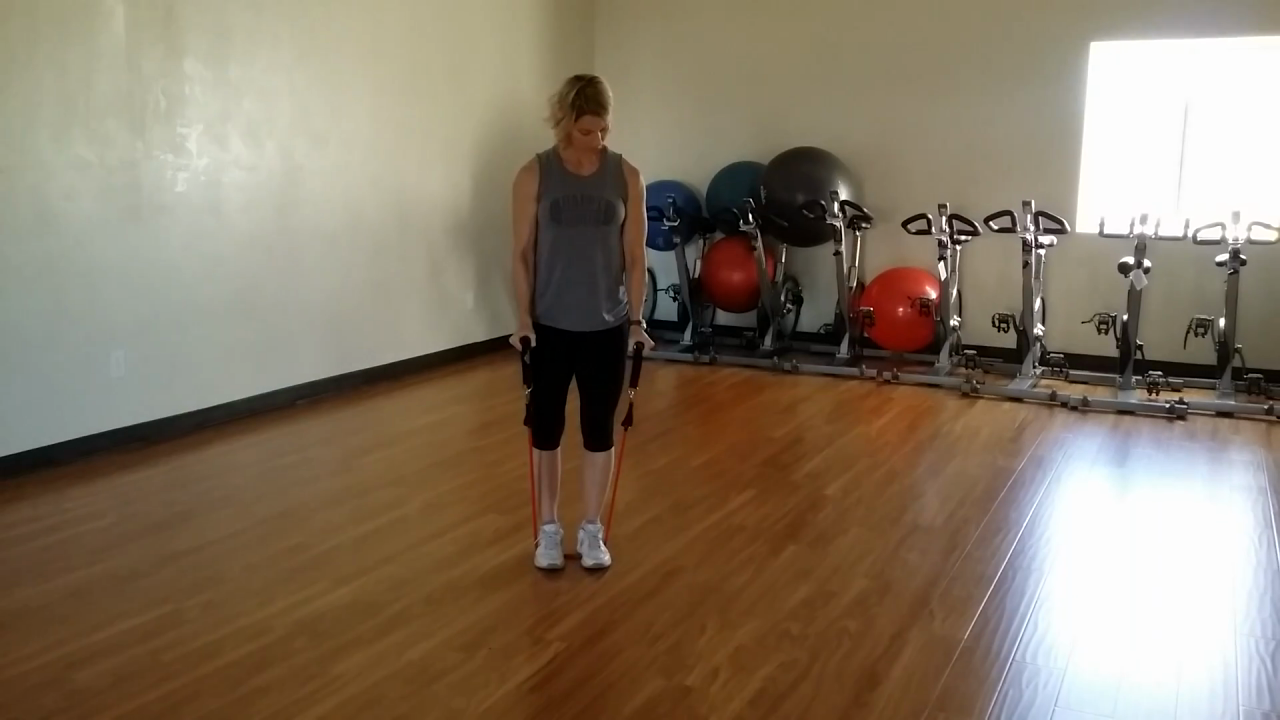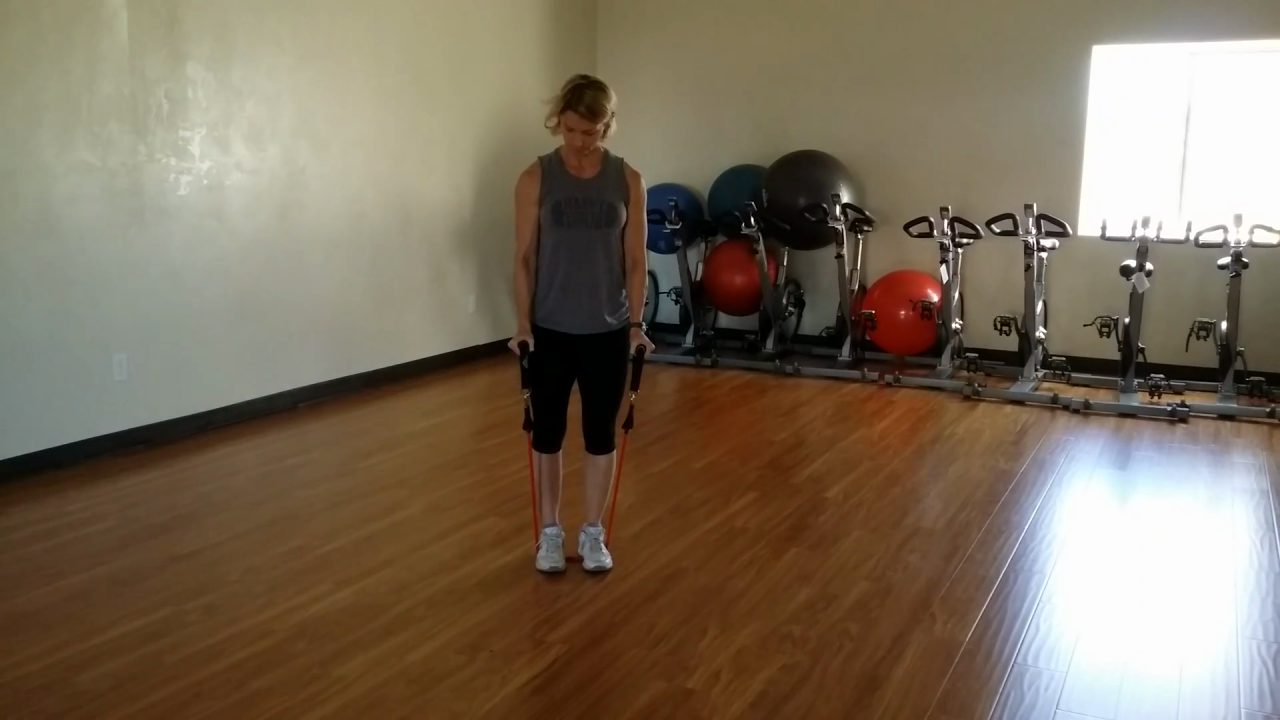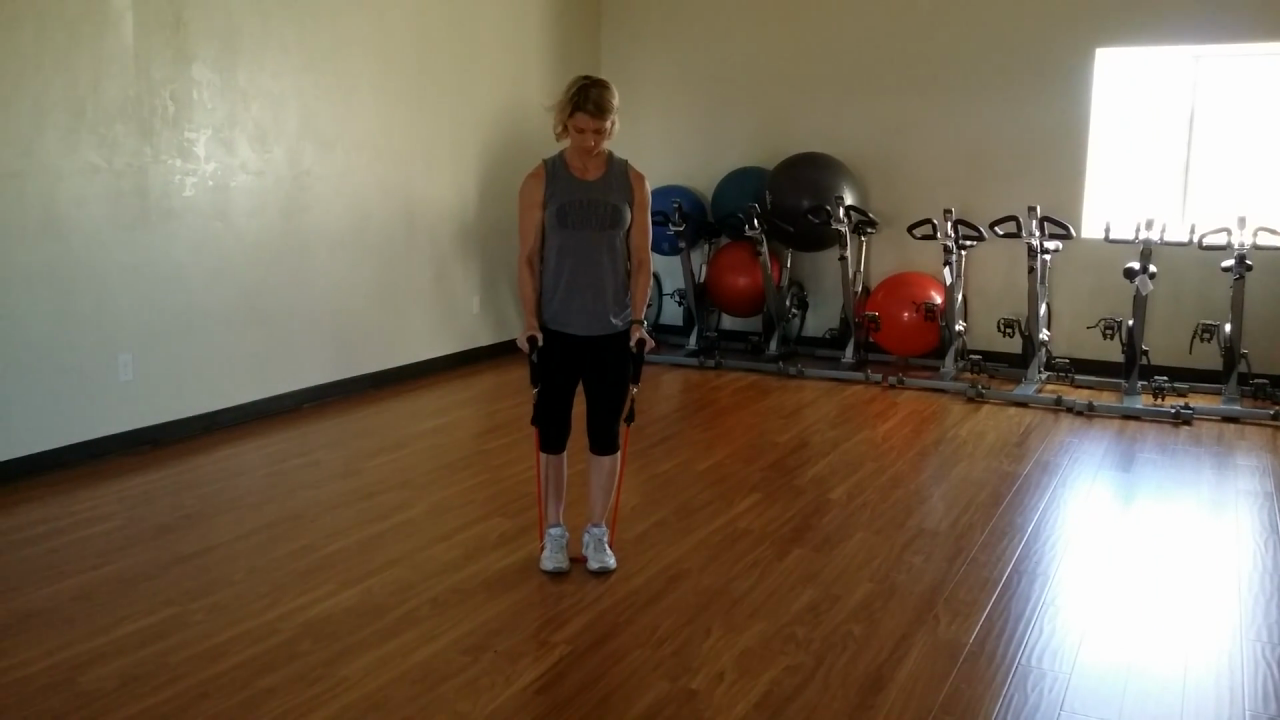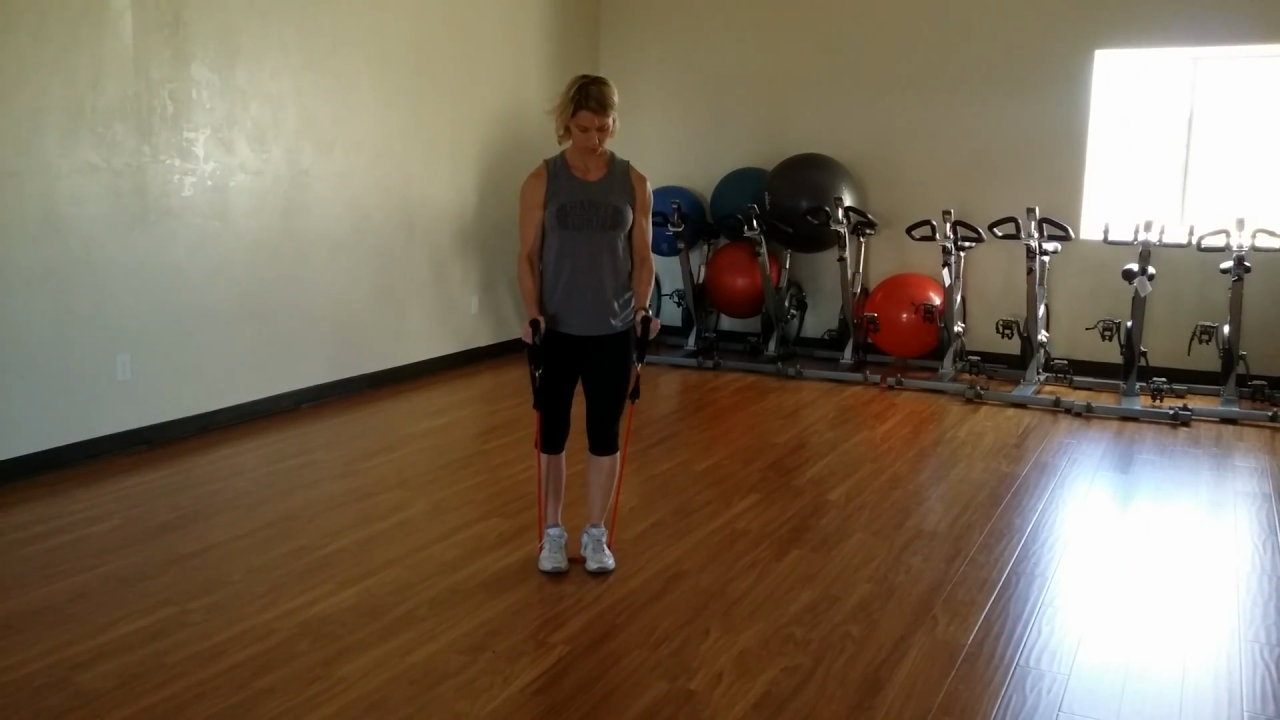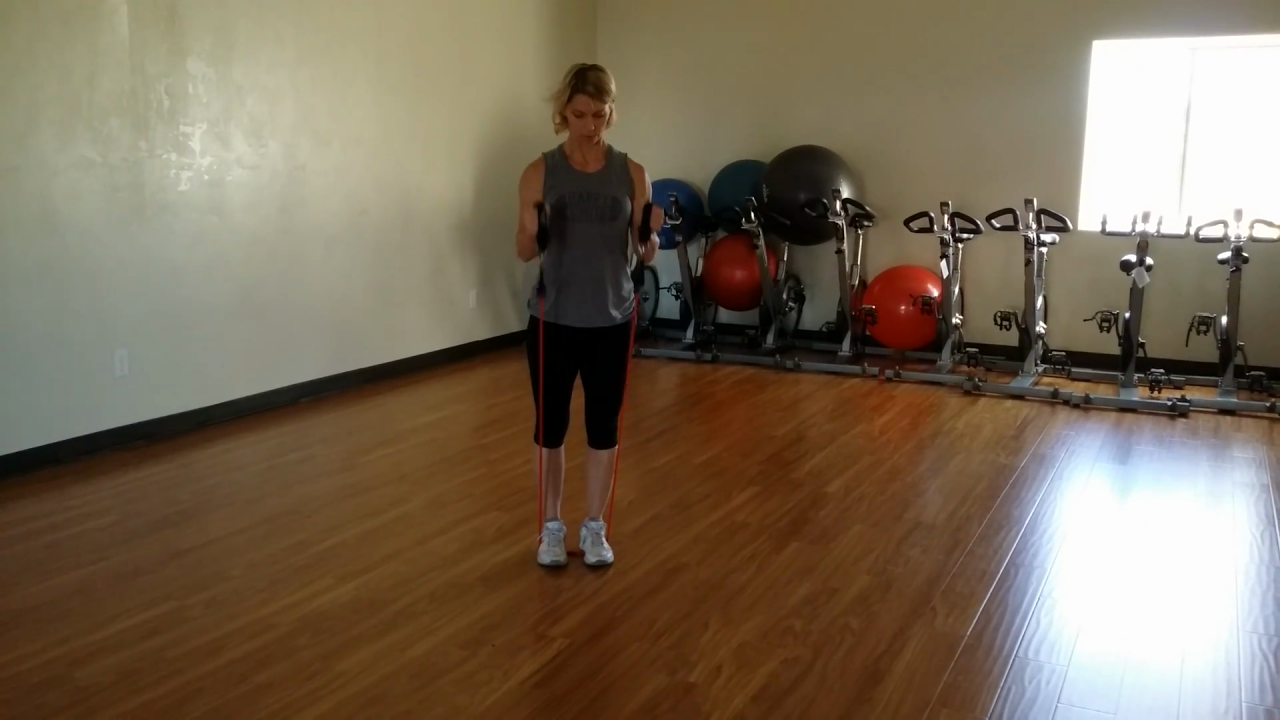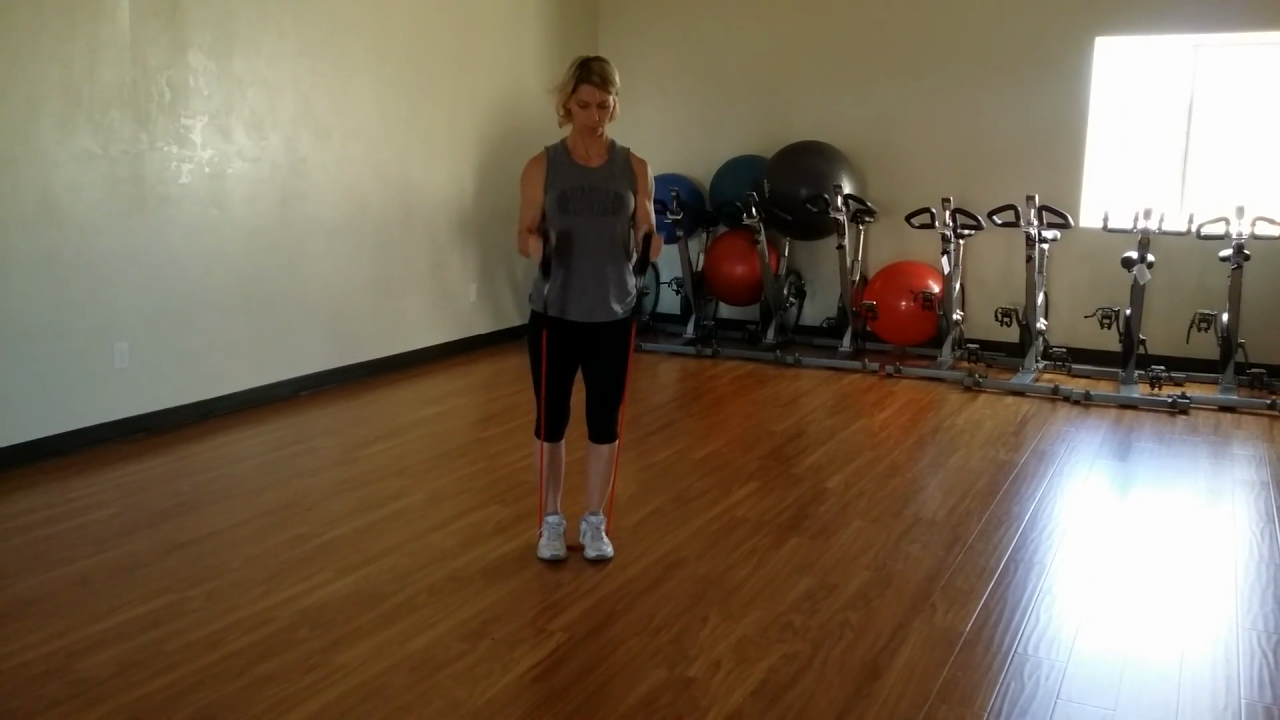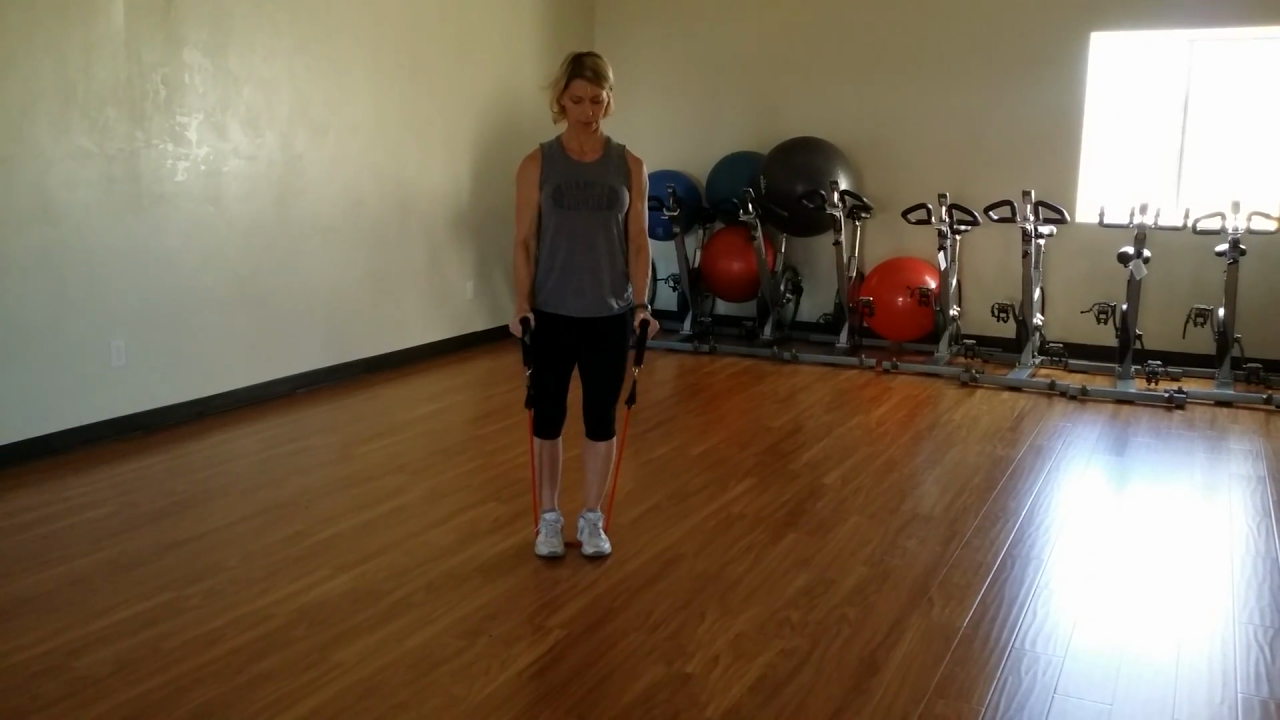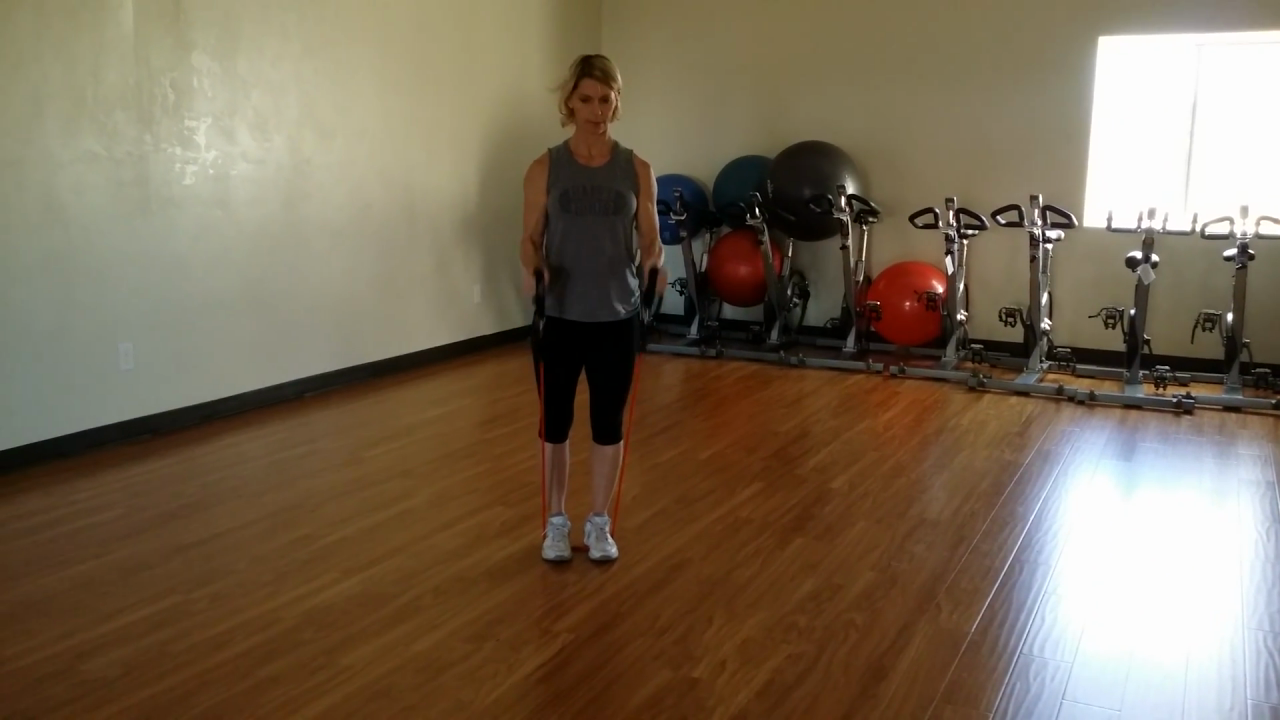
dt=0.5s
person 1, frame 1
left shoulder: (626, 176)
right shoulder: (534, 174)
left elbow: (635, 255)
right elbow: (522, 253)
left wrist: (635, 319)
right wrist: (523, 317)
left hip: (607, 327)
right hip: (549, 326)
left knee: (599, 429)
right knee: (546, 428)
left ankle: (592, 530)
right ankle: (548, 529)
person 1, frame 2
left shoulder: (628, 180)
right shoulder: (536, 177)
left elbow: (635, 259)
right elbow: (524, 257)
left wrist: (636, 322)
right wrist: (523, 322)
left hip: (608, 330)
right hip: (551, 330)
left knee: (601, 433)
right knee: (547, 432)
left ankle: (593, 533)
right ankle: (550, 532)
person 1, frame 3
left shoulder: (632, 182)
right shoulder: (541, 180)
left elbow: (641, 260)
right elbow: (529, 258)
left wrist: (637, 319)
right wrist: (531, 319)
left hip: (612, 332)
right hip: (556, 331)
left knee: (605, 434)
right knee: (552, 433)
left ankle: (597, 533)
right ankle: (554, 533)
person 1, frame 4
left shoulder: (633, 182)
right shoulder: (542, 180)
left elbow: (642, 256)
right elbow: (527, 255)
left wrist: (642, 306)
right wrist: (531, 309)
left hip: (613, 331)
right hip: (555, 331)
left knee: (604, 434)
right knee: (552, 433)
left ankle: (595, 534)
right ankle: (552, 533)
person 1, frame 5
left shoulder: (631, 173)
right shoulder: (540, 171)
left elbow: (643, 252)
right elbow: (524, 250)
left wrist: (648, 234)
right wrist: (530, 229)
left hip: (612, 322)
right hip: (553, 321)
left knee: (603, 427)
right knee: (551, 427)
left ankle: (594, 527)
right ankle: (551, 526)
person 1, frame 6
left shoulder: (634, 168)
right shoulder: (542, 166)
left elbow: (646, 237)
right elbow: (525, 234)
left wrist: (648, 243)
right wrist: (532, 243)
left hip: (613, 316)
right hip: (554, 315)
left knee: (604, 422)
right knee: (551, 421)
left ankle: (594, 522)
right ankle: (551, 520)
person 1, frame 7
left shoulder: (629, 165)
right shoulder: (537, 163)
left elbow: (638, 242)
right elbow: (524, 241)
left wrist: (640, 302)
right wrist: (522, 305)
left hip: (609, 315)
right hip: (552, 315)
left knee: (601, 419)
right knee: (547, 418)
left ankle: (592, 519)
right ankle: (549, 518)
person 1, frame 8
left shoulder: (637, 169)
right shoulder: (545, 167)
left elbow: (649, 239)
right elbow: (531, 238)
left wrist: (652, 262)
right wrist: (532, 266)
left hip: (617, 318)
right hip: (558, 318)
left knee: (608, 423)
right knee: (555, 423)
left ankle: (599, 523)
right ankle: (556, 521)
